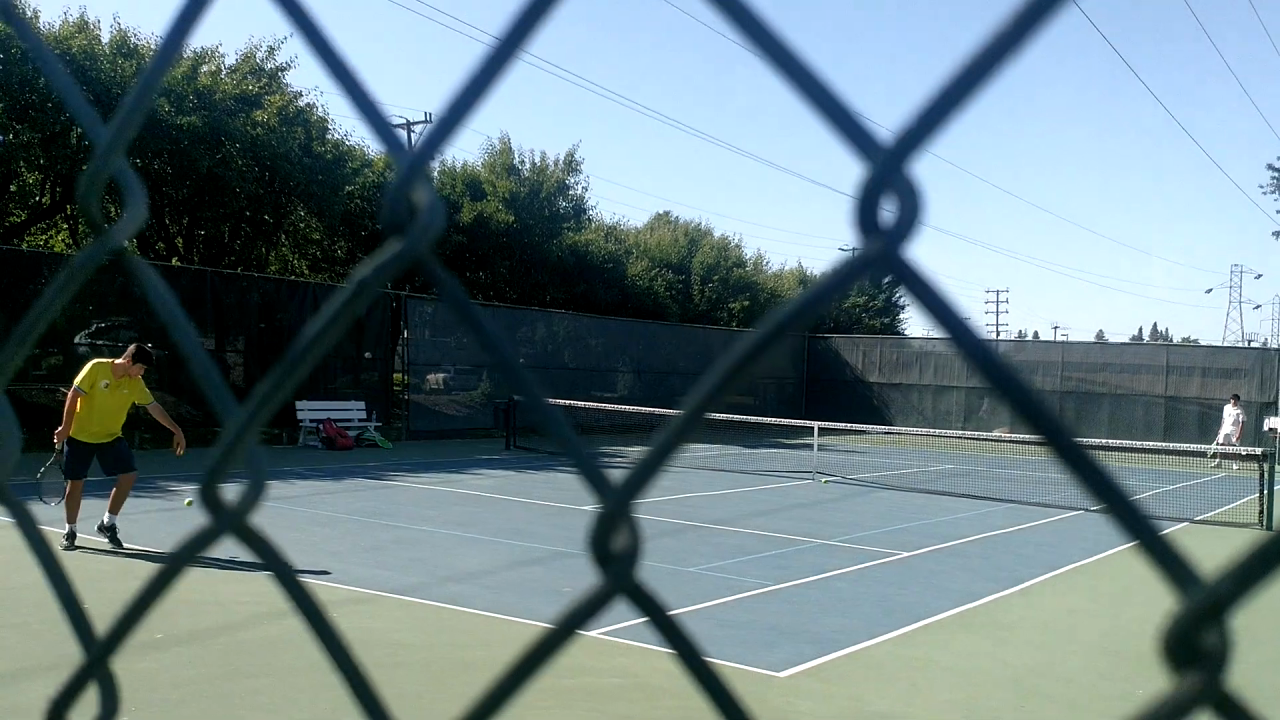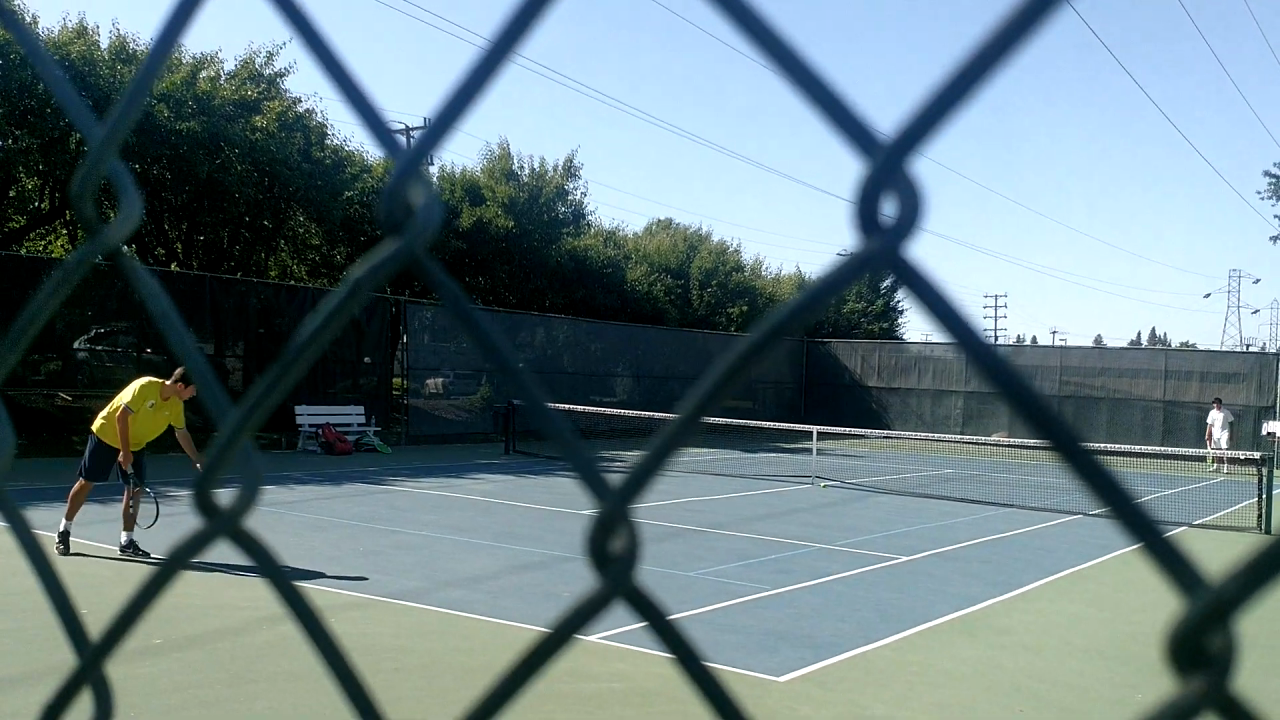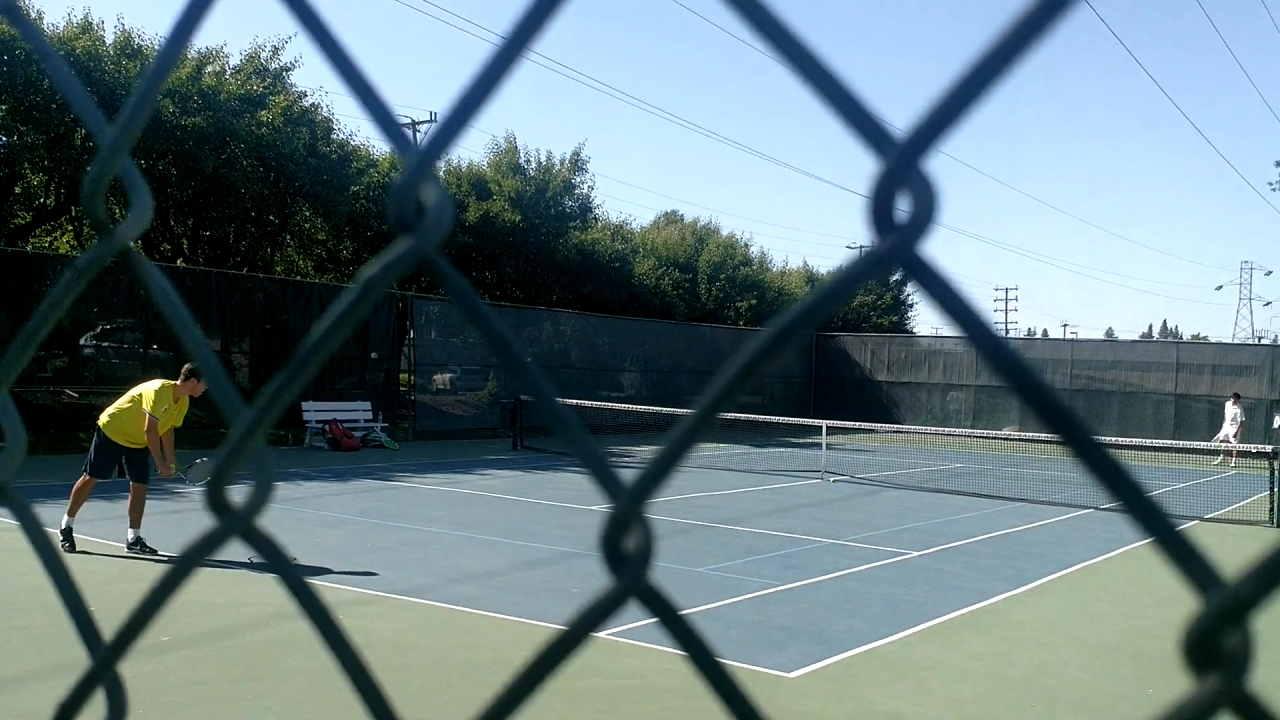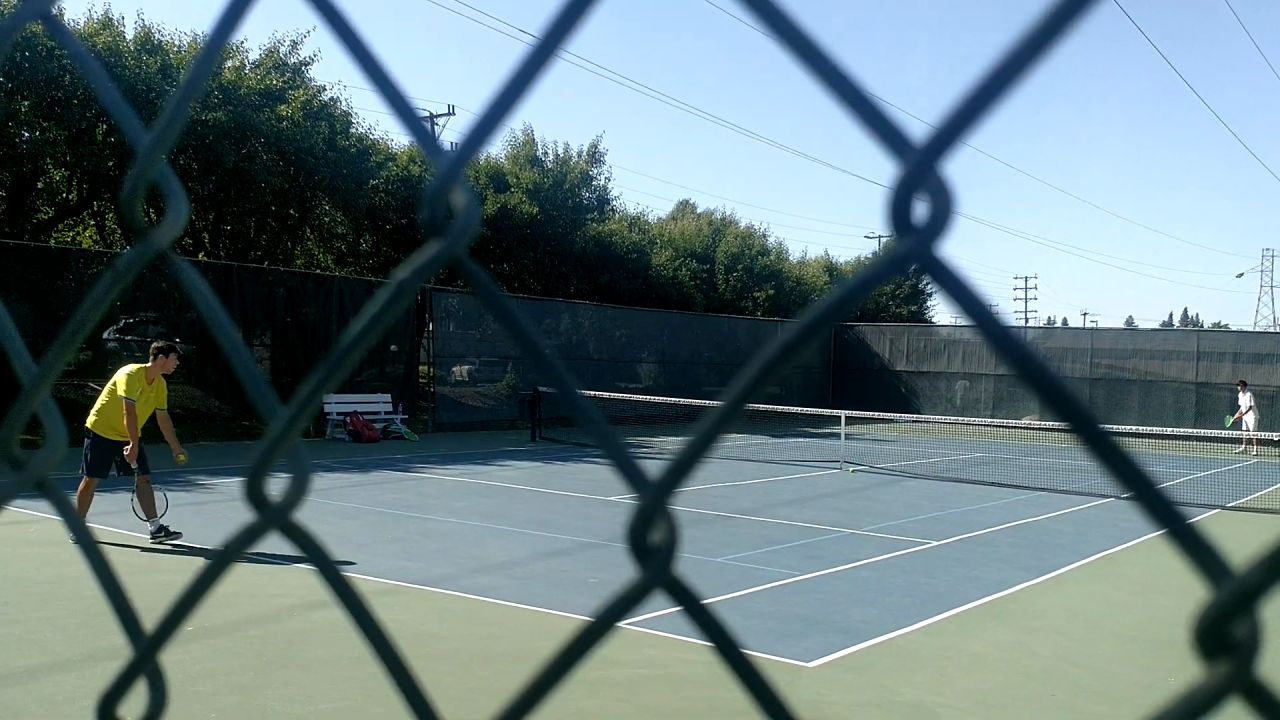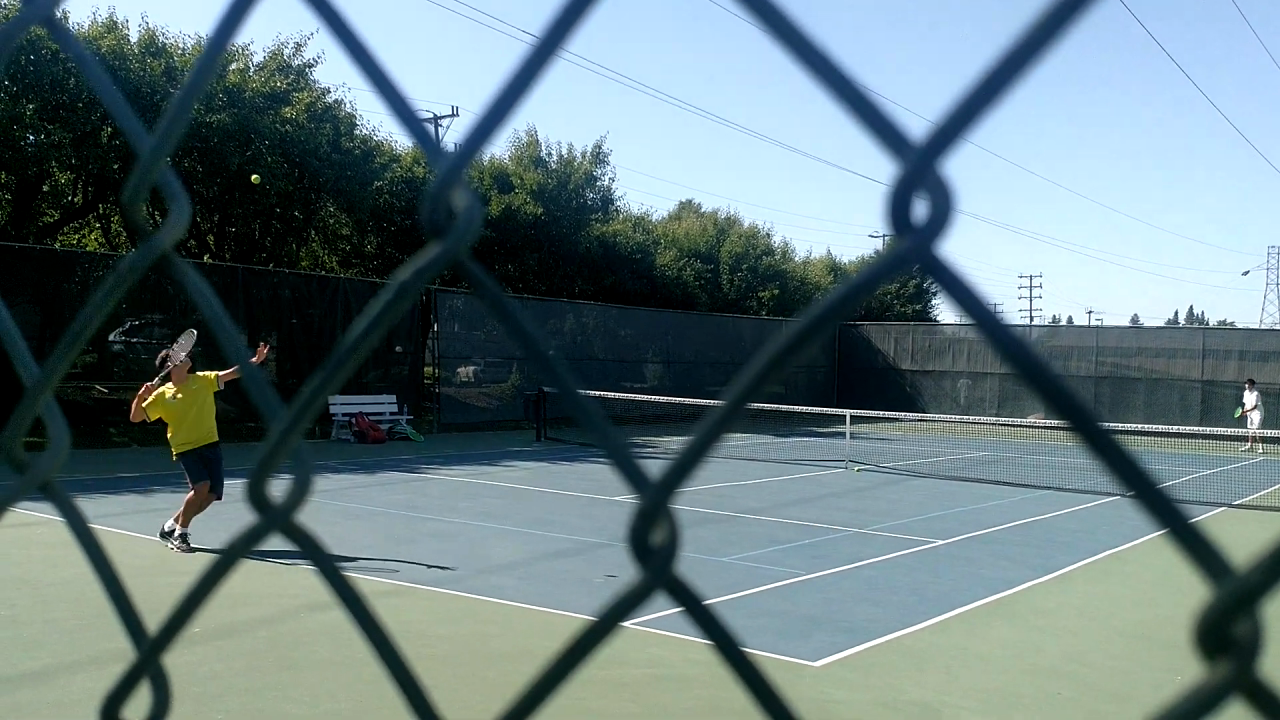
dt=0.7s
person 1, frame 1
left shoulder: (136, 383)
right shoulder: (96, 367)
left elbow: (153, 407)
right elbow: (73, 395)
left wrist: (177, 431)
right wrist: (65, 428)
left hip: (111, 437)
right hip: (80, 436)
left knee: (129, 476)
right knee: (75, 483)
left ankle: (108, 523)
right ankle: (70, 532)
person 1, frame 2
left shoulder: (176, 405)
right shoulder: (145, 386)
left elbow: (182, 433)
right elbow: (121, 416)
left wrist: (197, 460)
right wrist: (125, 451)
left hip: (135, 446)
right hip: (106, 436)
left knee: (134, 489)
right knee: (86, 483)
left ankle: (126, 541)
right ankle: (64, 530)
person 1, frame 3
left shoulder: (183, 402)
right shoulder: (158, 391)
left elbow: (167, 429)
right elbow: (150, 430)
left wrist: (171, 459)
right wrist: (160, 463)
left hip: (138, 442)
right hip: (111, 432)
left knee: (140, 486)
right knee: (90, 478)
left ankle: (134, 539)
right ankle: (66, 527)
person 1, frame 4
left shoulder: (160, 384)
right shoulder: (130, 374)
left elbow: (163, 417)
right elbow: (129, 413)
left wrist: (176, 447)
right wrist: (134, 446)
left hip: (129, 436)
right hip: (101, 431)
left knee: (143, 479)
right knee: (91, 479)
left ankle: (156, 528)
person 1, frame 5
left shoulder: (204, 379)
right shoulder: (163, 395)
left elbow: (234, 372)
right elbow: (135, 417)
left wrist: (256, 360)
right wrist: (142, 394)
left hip: (212, 446)
right hip: (188, 450)
left knee: (210, 495)
right knee: (202, 488)
left ankle: (170, 527)
right ankle: (179, 532)
